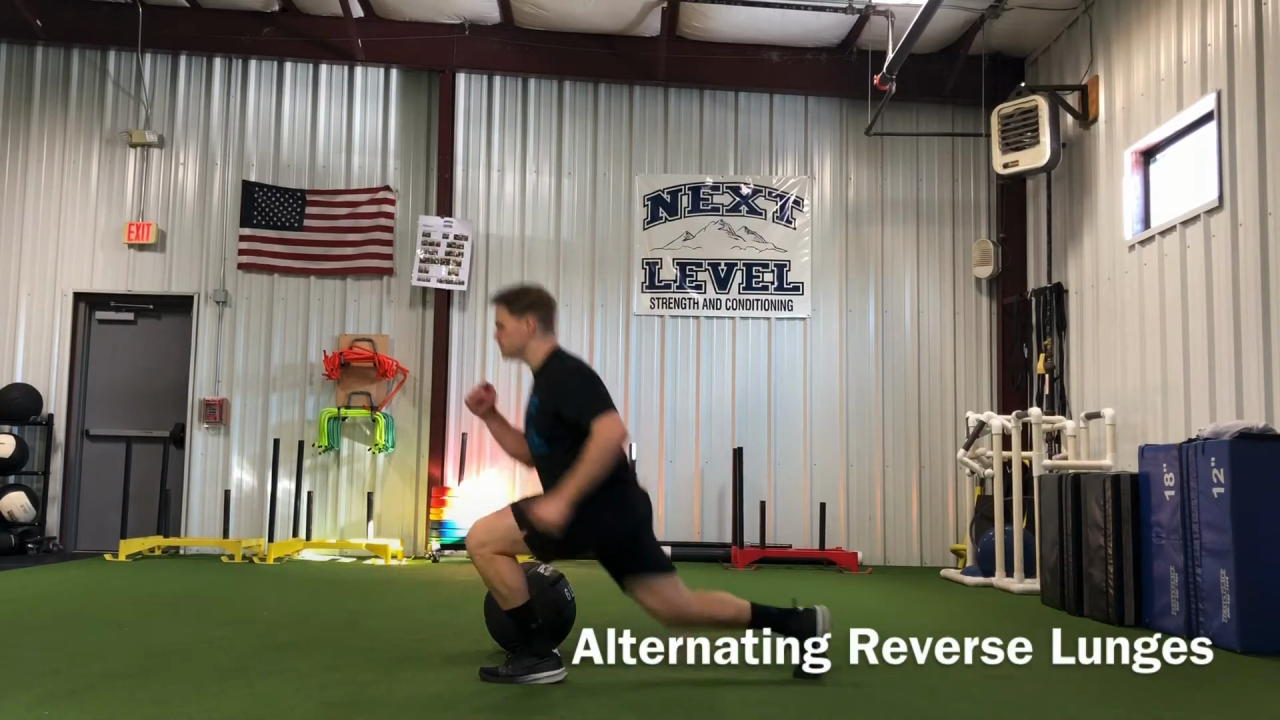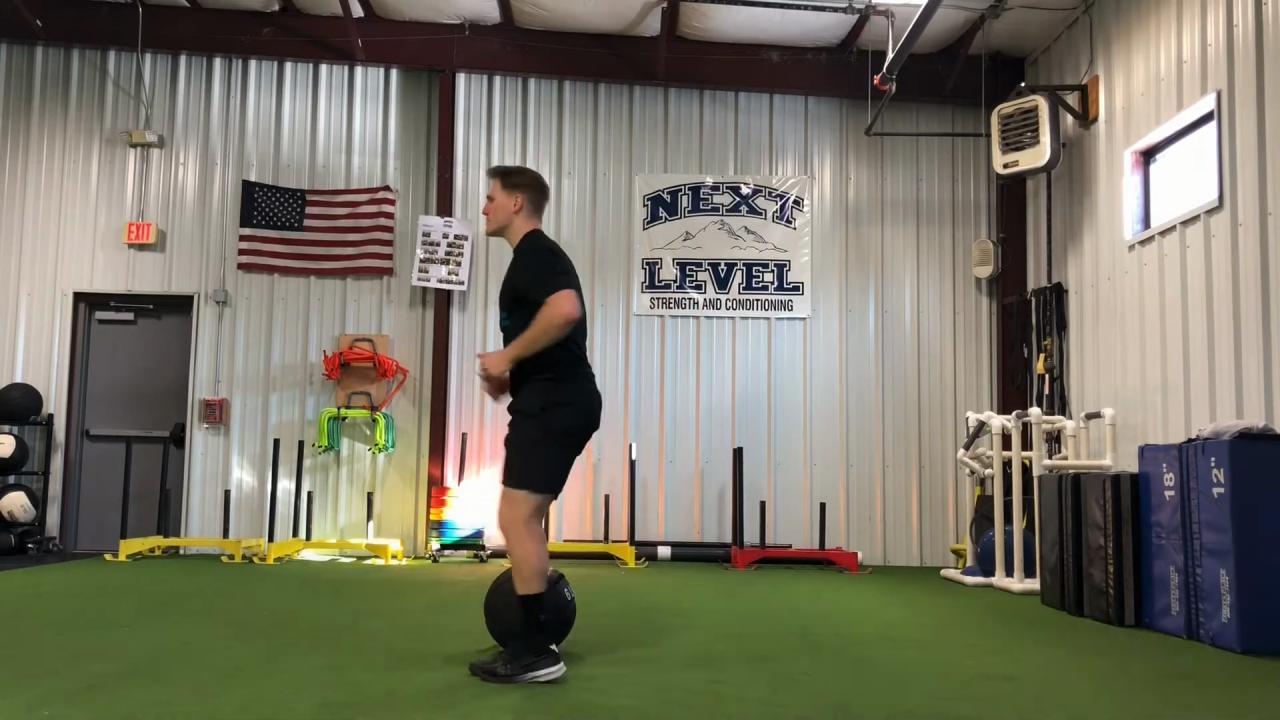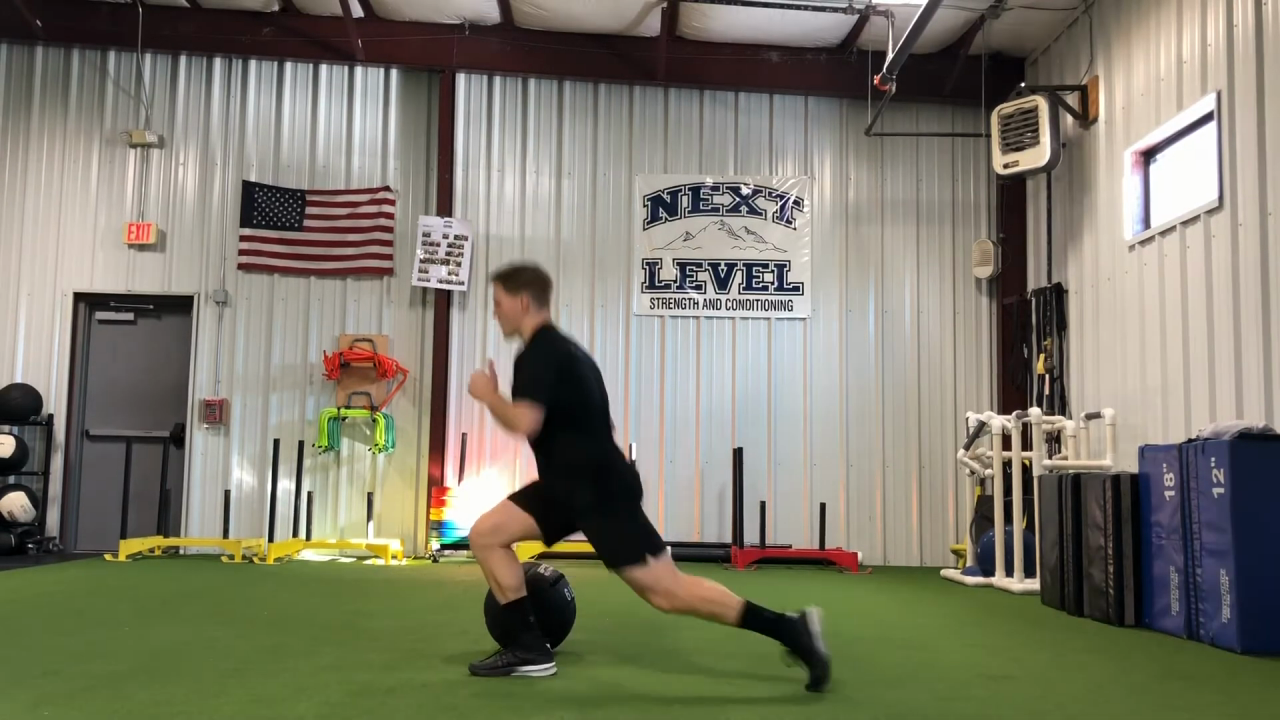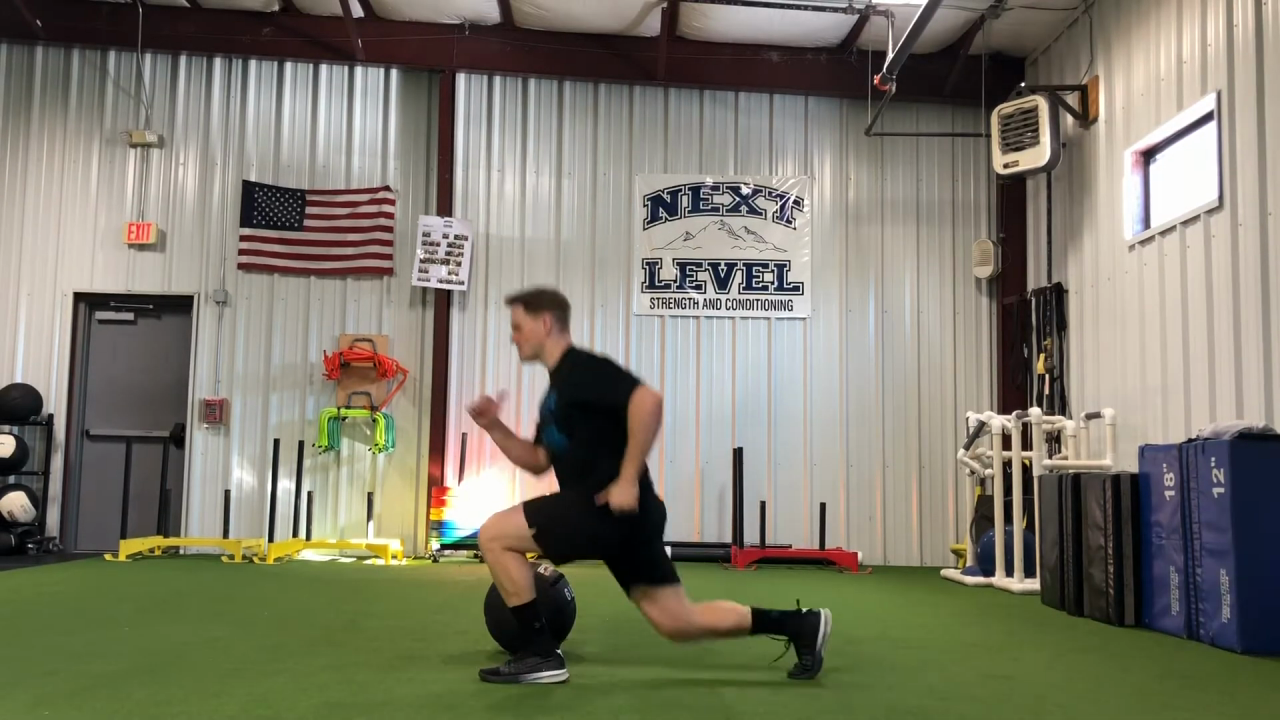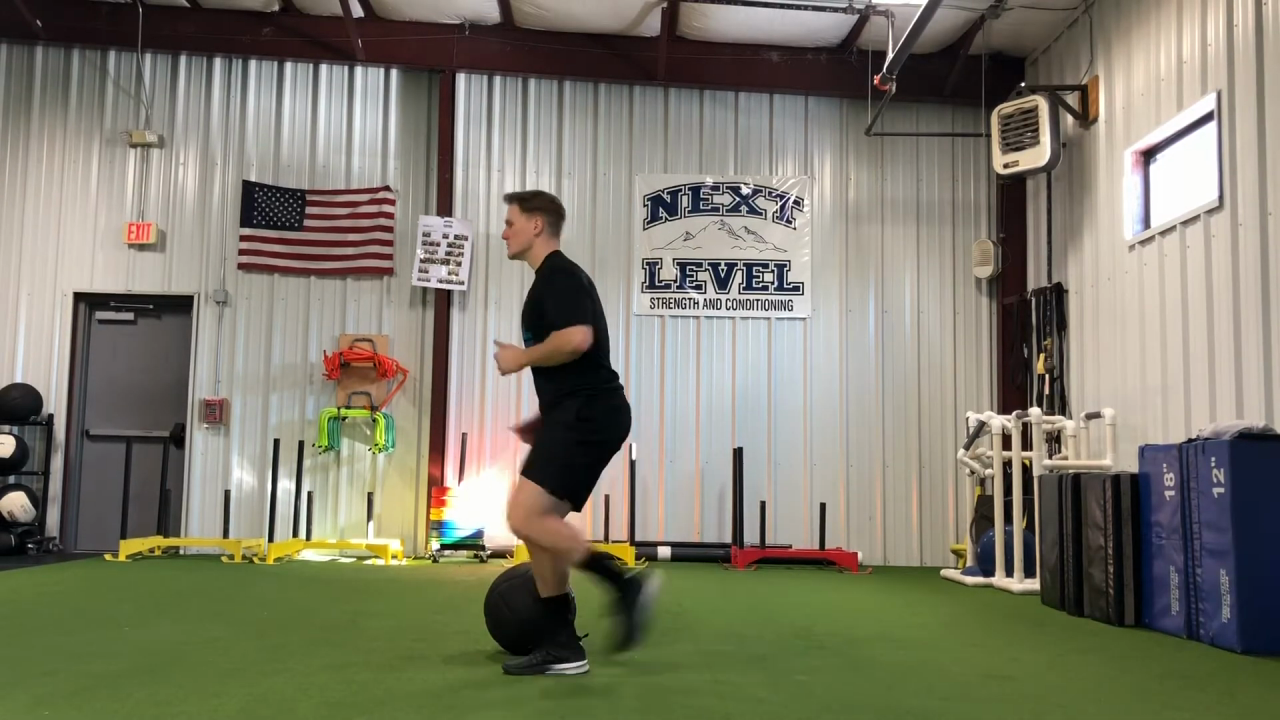
dt=0.5s
person 1, frame 1
left shoulder: (565, 375)
right shoulder: (549, 379)
left elbow: (613, 434)
right elbow: (532, 454)
left wrist: (563, 500)
right wrist: (492, 419)
left hip: (599, 505)
right hip: (611, 505)
left knee: (487, 539)
right knee: (677, 606)
left ankle: (536, 654)
right ankle: (796, 621)
person 1, frame 2
left shoulder: (534, 253)
right shoulder: (541, 256)
left elbow: (566, 310)
left wrist: (506, 356)
right wrist: (511, 376)
left hip: (553, 406)
right hip: (559, 404)
left knee: (518, 519)
right knee: (521, 519)
left ankle: (536, 648)
right ankle: (532, 641)
person 1, frame 3
left shoulder: (538, 354)
right shoulder: (563, 352)
left elbow: (526, 424)
left wrist: (488, 397)
left hip: (598, 490)
right hip: (569, 488)
left knee: (668, 591)
right knee: (486, 533)
left ankle: (793, 629)
right ankle: (528, 646)
person 1, frame 4
left shoulder: (584, 372)
right shoulder: (561, 383)
left elbow: (647, 401)
right elbow: (536, 460)
left wrist: (627, 479)
right wrist: (494, 426)
left hip: (609, 502)
right hip: (619, 509)
left knee: (495, 537)
right knee: (677, 622)
left ankle: (539, 654)
right ankle: (796, 625)
person 1, frame 5
left shoulder: (558, 276)
right shoulder: (558, 277)
left elbow: (578, 338)
left wrist: (523, 357)
right wrist: (545, 416)
left hip: (587, 419)
right hip: (572, 413)
left knee: (526, 516)
right knee: (541, 525)
left ankle: (625, 585)
right ankle: (563, 642)
